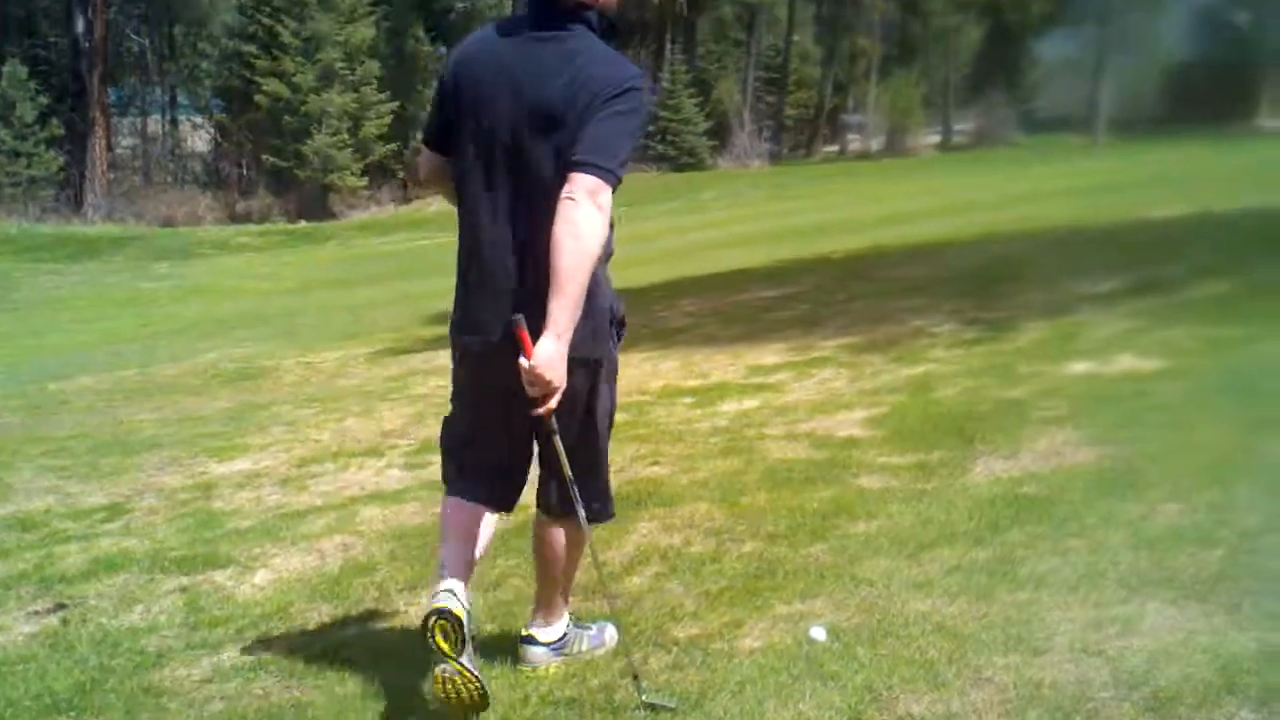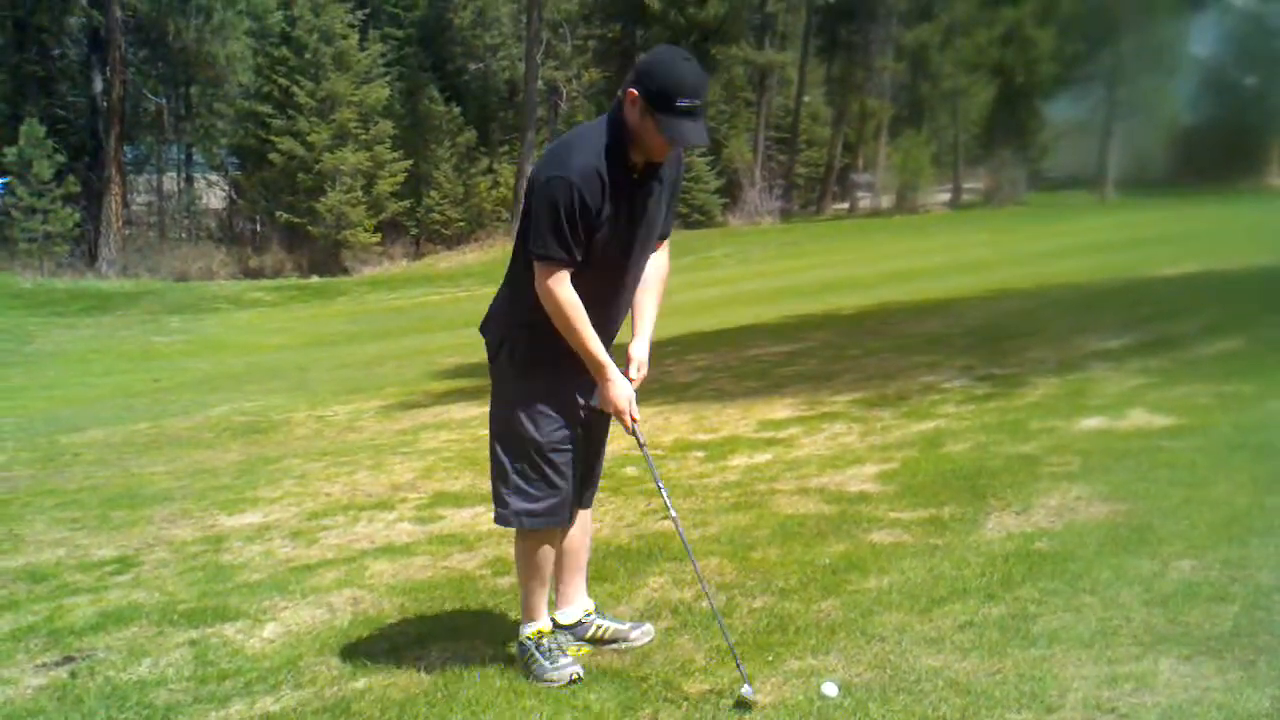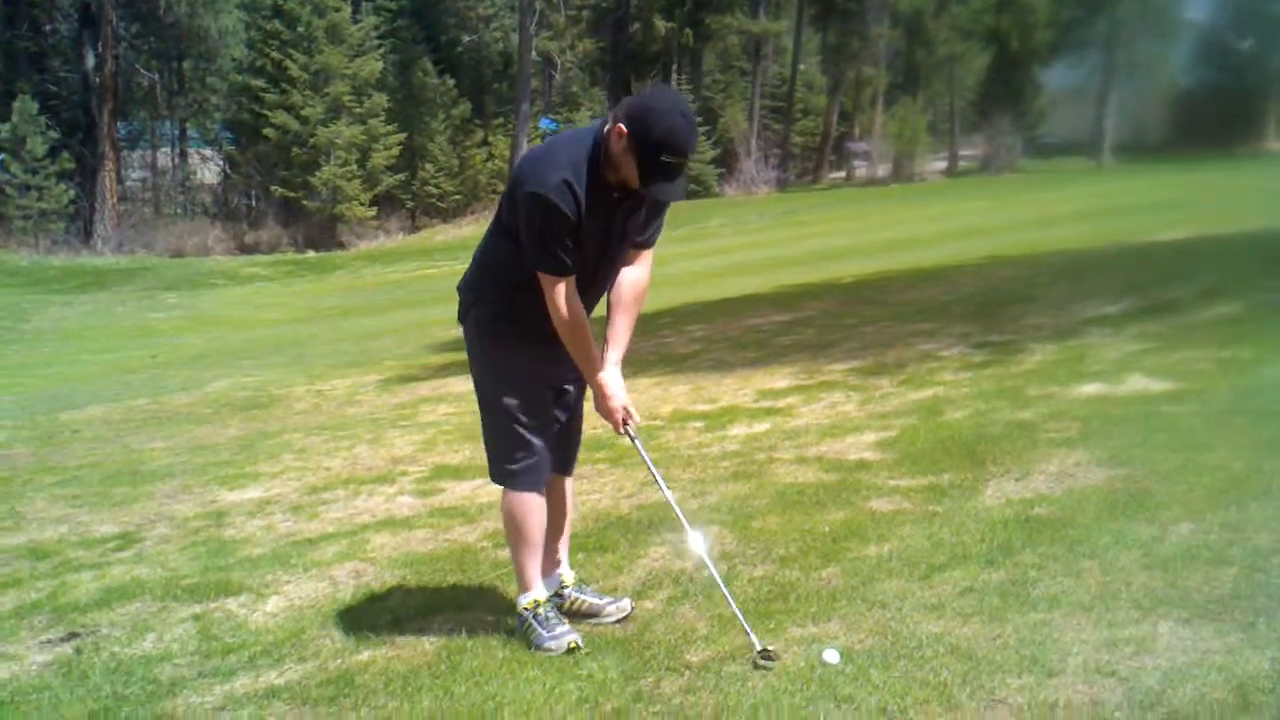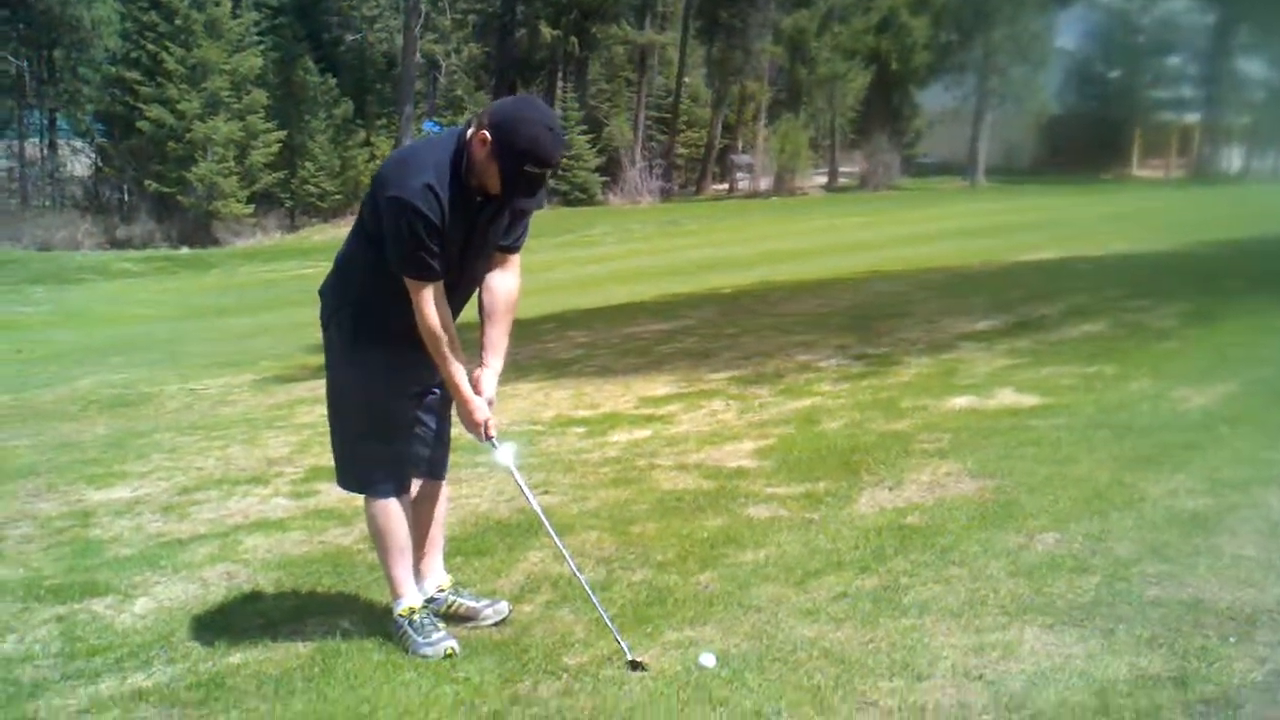
dt=1s
person 1, frame 1
right shoulder: (617, 81)
left elbow: (433, 167)
right elbow: (583, 210)
right wrist: (557, 339)
left hip: (479, 318)
right hip: (564, 323)
left knee: (477, 474)
right knee: (569, 484)
left ankle: (449, 598)
right ankle: (548, 629)
person 1, frame 2
left shoulder: (663, 161)
right shoulder: (572, 170)
left elbow: (655, 249)
right elbow: (551, 284)
left wrist: (641, 341)
right wrist: (605, 373)
left hip: (588, 347)
right hip: (535, 352)
left knee: (578, 486)
right knee: (541, 491)
left ankle: (573, 613)
right ankle: (535, 630)
person 1, frame 3
left shoulder: (649, 169)
right shoulder: (551, 181)
left elbow: (635, 263)
right elbow: (558, 294)
left wrist: (613, 362)
right wrist: (598, 381)
left hip: (564, 325)
right hip: (505, 323)
left knee: (558, 458)
right knee: (525, 461)
left ankle: (558, 582)
right ankle: (533, 601)
person 1, frame 4
left shoulder: (516, 176)
right shoulder: (415, 185)
left elbow: (503, 269)
right elbow: (426, 300)
left wrist: (491, 370)
right wrist: (462, 391)
left hip: (430, 332)
right hip: (368, 331)
left knee: (429, 461)
right knee: (387, 468)
left ankle: (433, 586)
right ankle: (406, 606)
